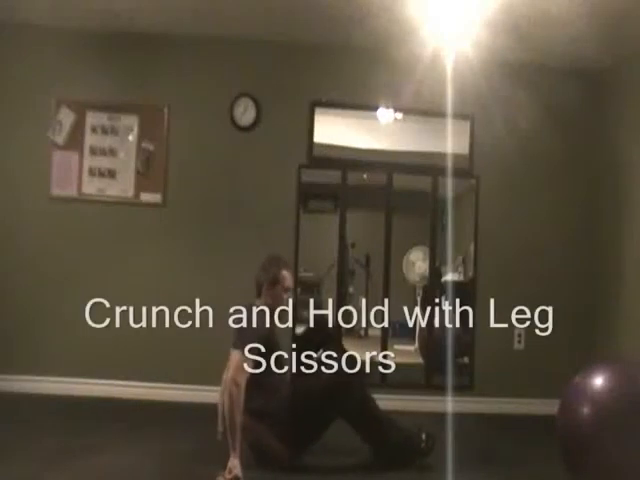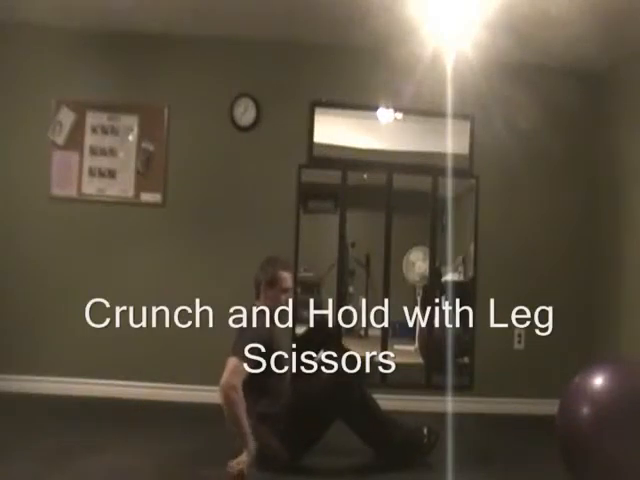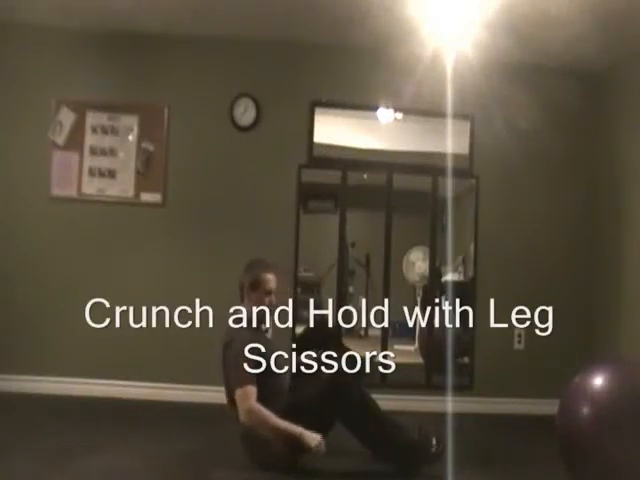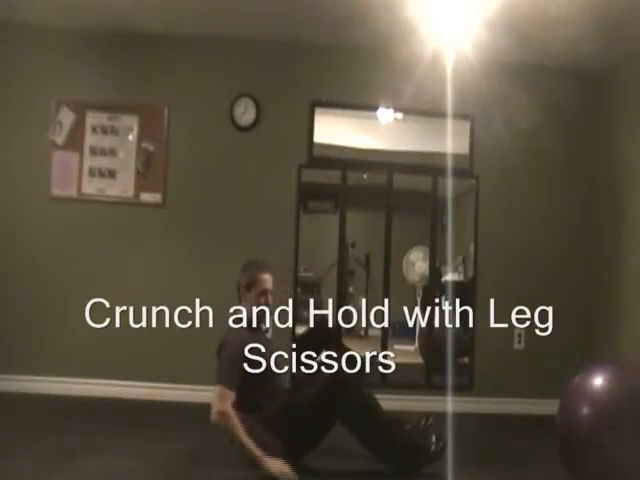
dt=0.3s
person 1, frame 1
left shoulder: (258, 321)
right shoulder: (256, 327)
left elbow: (230, 380)
right elbow: (233, 382)
right wrist: (234, 455)
left hip: (277, 419)
right hip: (275, 439)
right knee: (342, 381)
right ankle: (398, 447)
person 1, frame 2
left shoulder: (262, 325)
right shoulder: (256, 330)
right elbow: (229, 385)
right wrist: (249, 446)
left hip: (279, 424)
right hip: (275, 441)
right knee: (340, 382)
right ankle: (399, 445)
person 1, frame 3
left shoulder: (254, 330)
right shoulder: (241, 342)
right elbow: (247, 411)
right wrist: (301, 434)
left hip: (281, 420)
right hip: (273, 444)
right knee: (340, 382)
right ankle: (405, 451)
person 1, frame 4
left shoulder: (255, 331)
right shoulder: (237, 343)
right elbow: (220, 411)
right wrist: (262, 459)
left hip: (279, 422)
right hip: (270, 440)
right knee: (339, 381)
right ankle: (405, 451)
